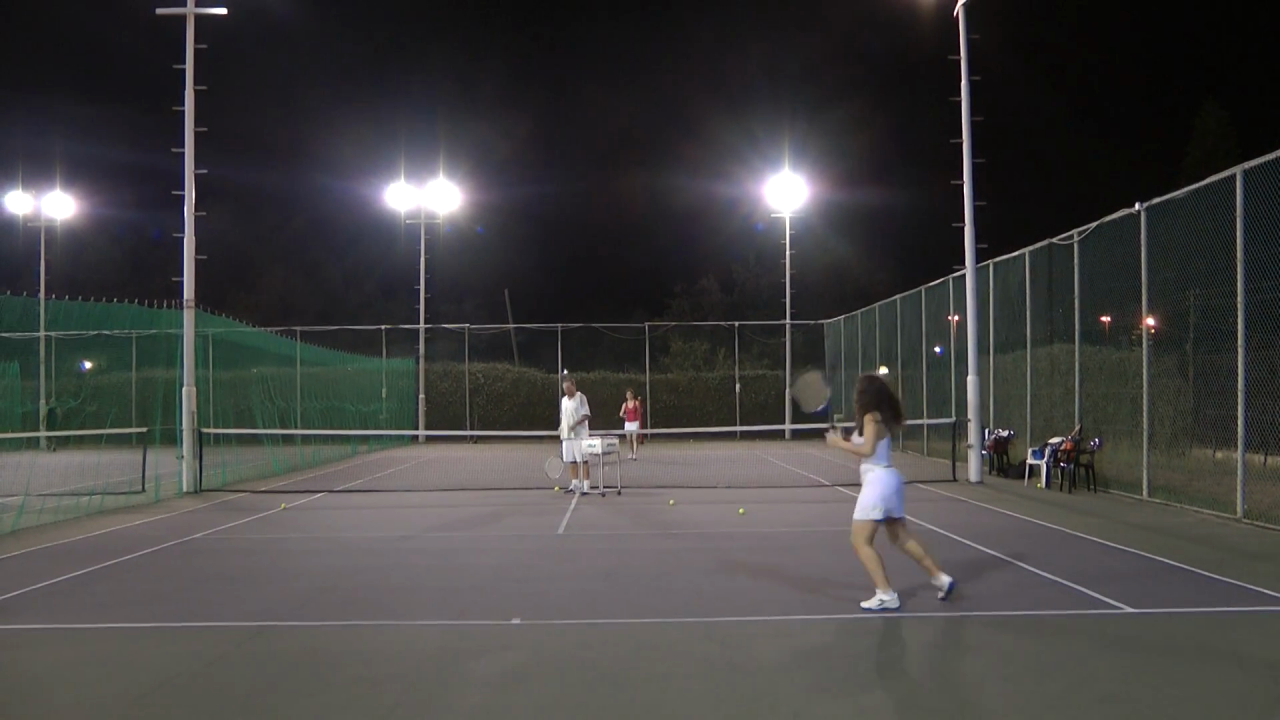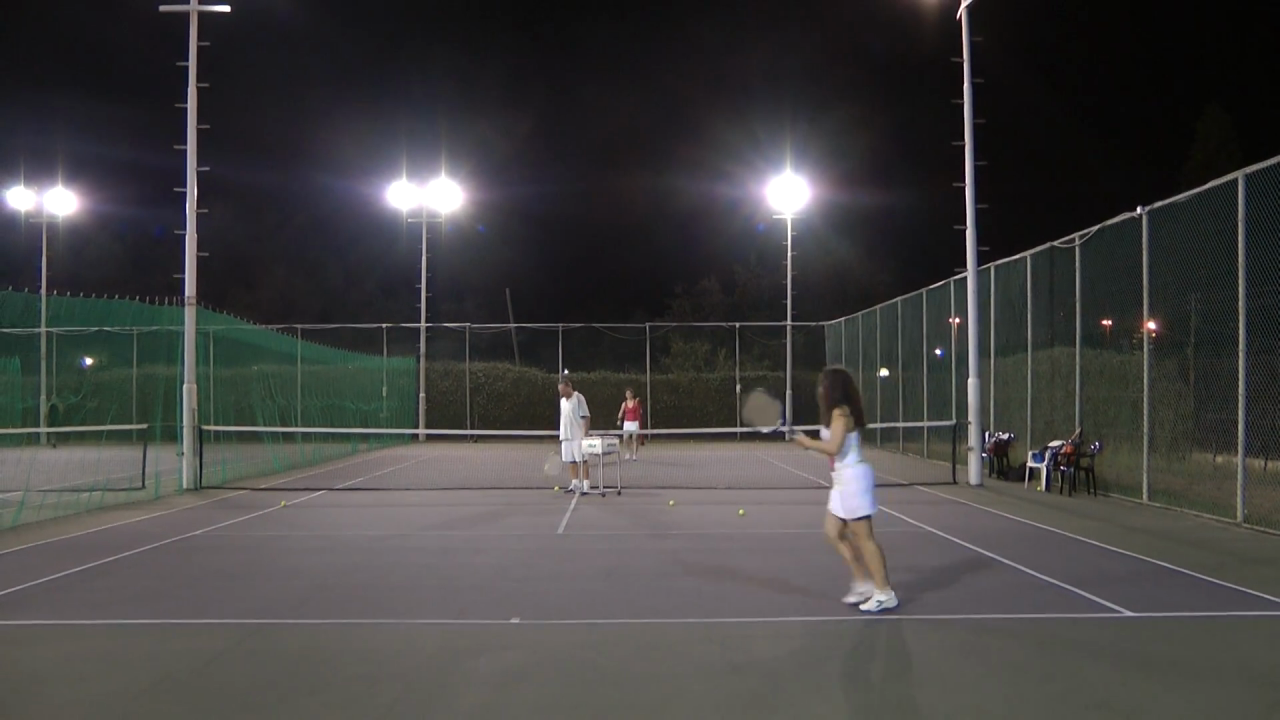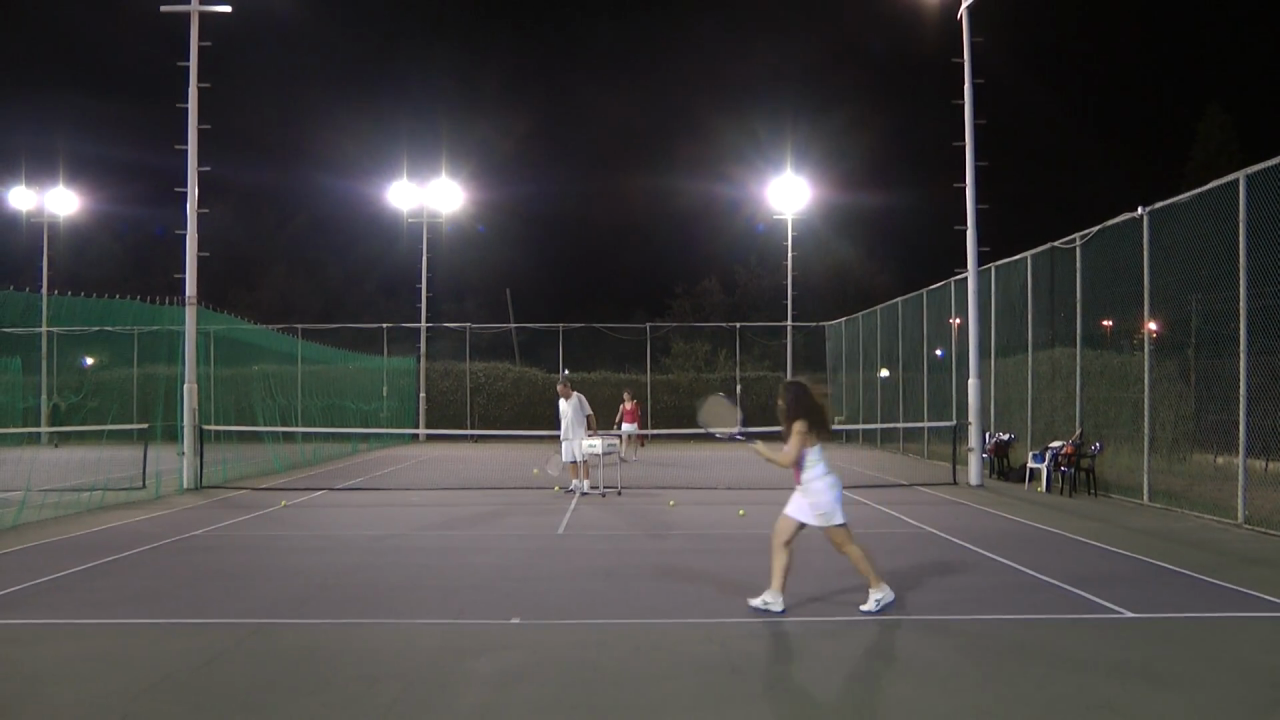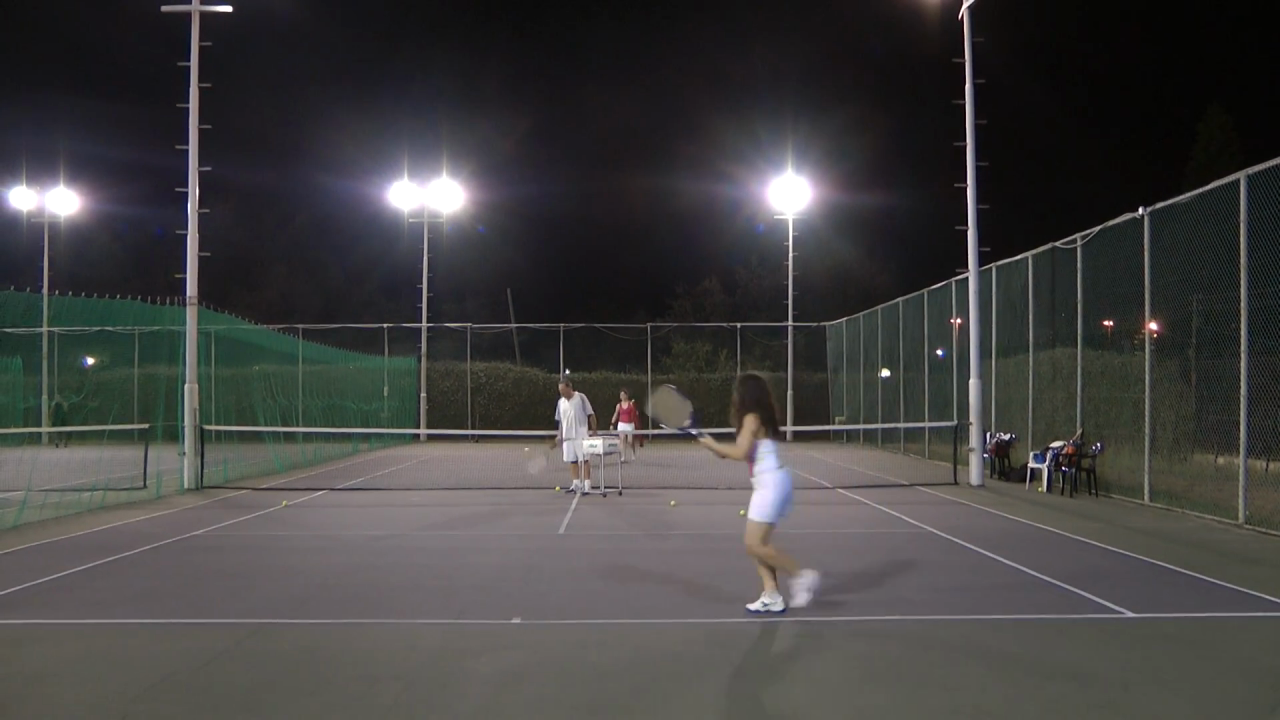
dt=0.2s
person 1, frame 1
left shoulder: (871, 417)
right shoulder: (878, 419)
left elbow: (866, 450)
left wrist: (840, 443)
right wrist: (844, 439)
left hip: (878, 482)
right hip: (888, 479)
left knee: (860, 541)
right knee: (902, 538)
left ankle: (886, 594)
right ankle: (940, 578)
person 1, frame 2
left shoulder: (840, 412)
right shoulder: (840, 412)
left elbow: (834, 447)
left wrist: (805, 440)
right wrist: (811, 442)
left hip: (853, 477)
right hip: (844, 479)
left knee: (863, 538)
right knee: (834, 534)
left ankle: (884, 594)
right ankle: (863, 583)
person 1, frame 3
left shoulder: (800, 426)
right shoulder: (801, 425)
left elbow: (789, 460)
left wrist: (764, 451)
right wrist: (773, 455)
left hip: (820, 490)
right hip: (805, 492)
left knee: (844, 545)
right knee: (779, 539)
left ankle: (880, 591)
right ankle: (774, 596)
person 1, frame 4
left shoulder: (752, 418)
right shoulder: (762, 418)
left elbow: (739, 453)
left wrist: (712, 444)
right wrist: (724, 451)
left hip: (772, 483)
right hip: (770, 484)
left knee: (753, 544)
right knee: (759, 543)
left ankle: (801, 577)
right ankle: (772, 596)
